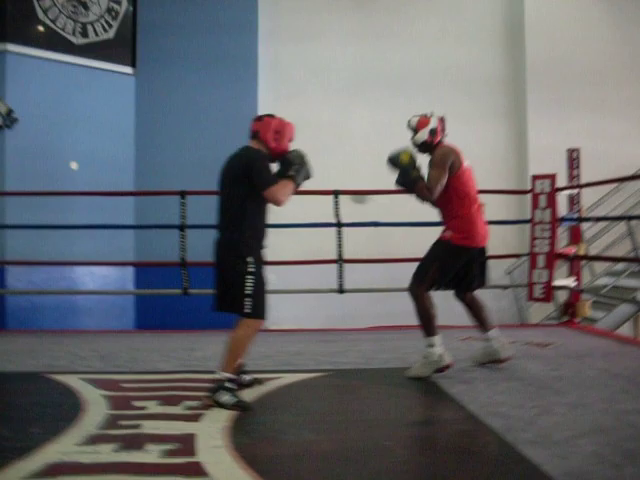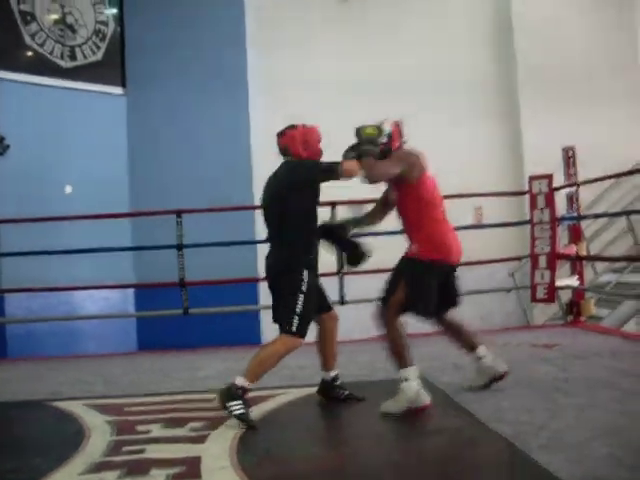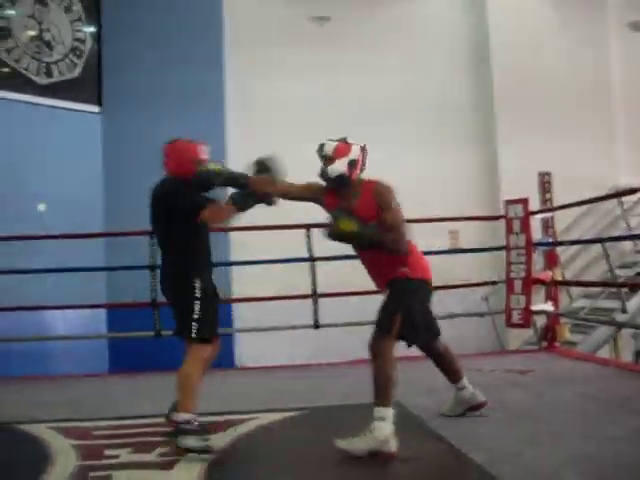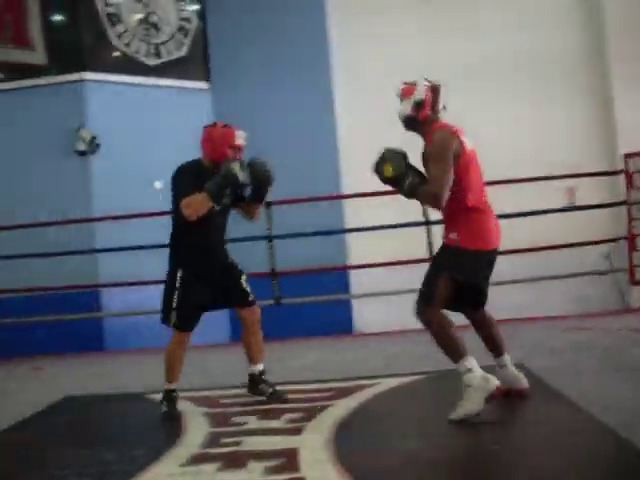
dt=0.5s
person 1, frame 1
left shoulder: (443, 155)
right shoulder: (452, 155)
left elbow: (430, 195)
right elbow: (441, 198)
left wrist: (410, 174)
right wrist: (409, 175)
left hip: (459, 234)
right hip: (476, 234)
left knee: (418, 288)
right knee: (465, 291)
left ankle: (435, 352)
right ankle: (494, 344)
person 1, frame 2
left shoulder: (408, 159)
right shoulder: (398, 173)
left elbow: (374, 175)
right elbow: (377, 214)
left wrist: (365, 151)
right wrist: (346, 226)
left hip: (428, 248)
right hip: (446, 247)
left knee: (389, 312)
right knee: (440, 314)
left ankle: (410, 389)
right ankle: (488, 363)
person 1, frame 3
left shoulder: (379, 192)
right shoulder: (326, 193)
left elbow: (398, 241)
right elbow: (281, 189)
left wrist: (357, 232)
left hip: (409, 273)
right hip: (391, 278)
left knee: (381, 343)
right knee: (428, 340)
left ankle: (382, 432)
right ankle: (469, 394)
person 1, frame 4
left shoulder: (440, 139)
right shoulder: (443, 136)
left elbow: (437, 198)
left wrist: (402, 179)
right wrist: (408, 179)
left hip: (469, 235)
right hip: (478, 233)
left knee: (428, 309)
right knee: (472, 307)
left ankle: (476, 379)
right ankle: (508, 374)
person 2, frame 1
left shoulder: (246, 159)
right shoulder: (253, 159)
left elbow: (268, 192)
right elbow: (278, 196)
left wrist: (287, 174)
right wrist: (294, 172)
left hip: (242, 249)
right hip: (240, 251)
left knee: (250, 316)
right knee: (252, 318)
left ankle: (235, 370)
right ankle: (223, 385)
person 2, frame 2
left shoulder: (295, 176)
right shoulder: (301, 172)
right elbow: (351, 169)
left wrist: (331, 234)
left hip: (297, 267)
right hip: (293, 267)
left knee: (329, 319)
right knee: (291, 337)
left ankle: (330, 383)
right ankle: (236, 391)
person 2, frame 3
left shoulder: (183, 191)
right shoulder: (172, 188)
right elbow: (213, 217)
left wrist: (246, 189)
right wrist: (247, 195)
left hip: (195, 279)
right hip: (187, 280)
left knee: (209, 346)
right knee: (200, 349)
left ankle: (181, 413)
right ankle: (184, 426)
person 2, frame 4
left shoulder: (226, 175)
right shoulder: (187, 173)
left elbow: (252, 214)
right elbow: (190, 211)
left wrist: (258, 189)
right wrist: (220, 183)
left hip: (218, 260)
right hip: (187, 265)
left knee: (251, 313)
right knee: (181, 333)
left ankle: (257, 379)
right ankle: (170, 393)
